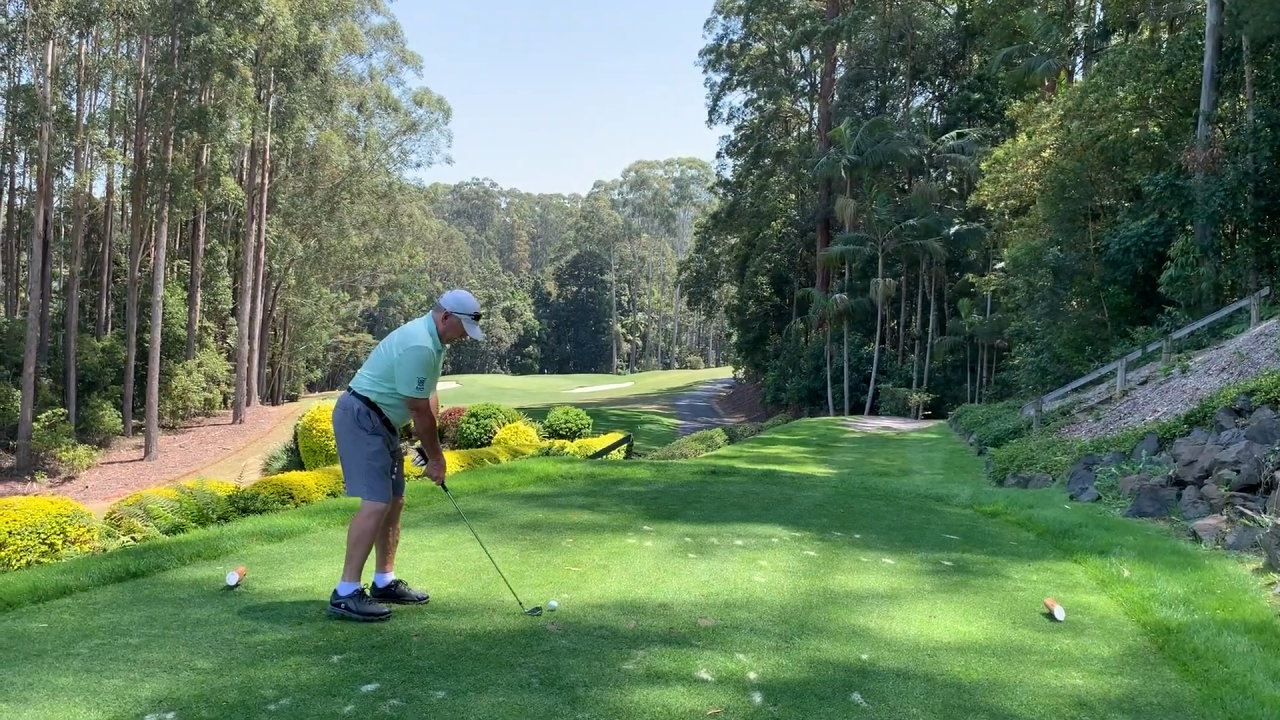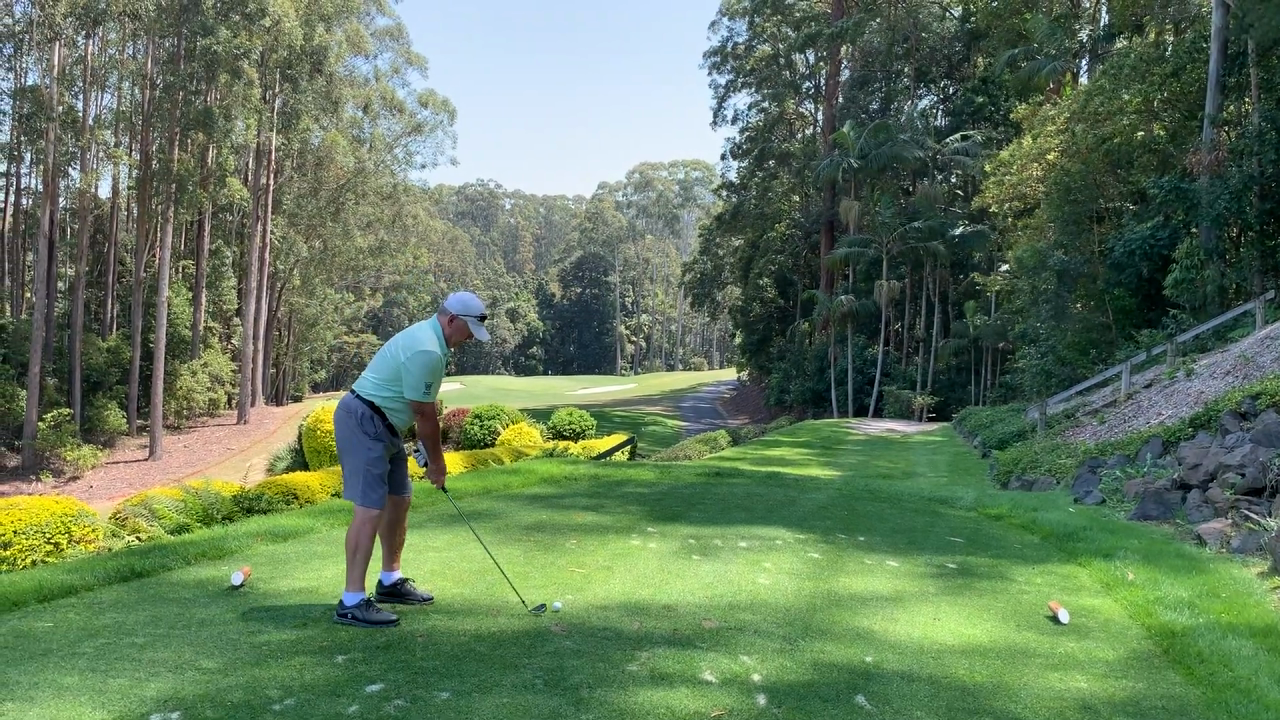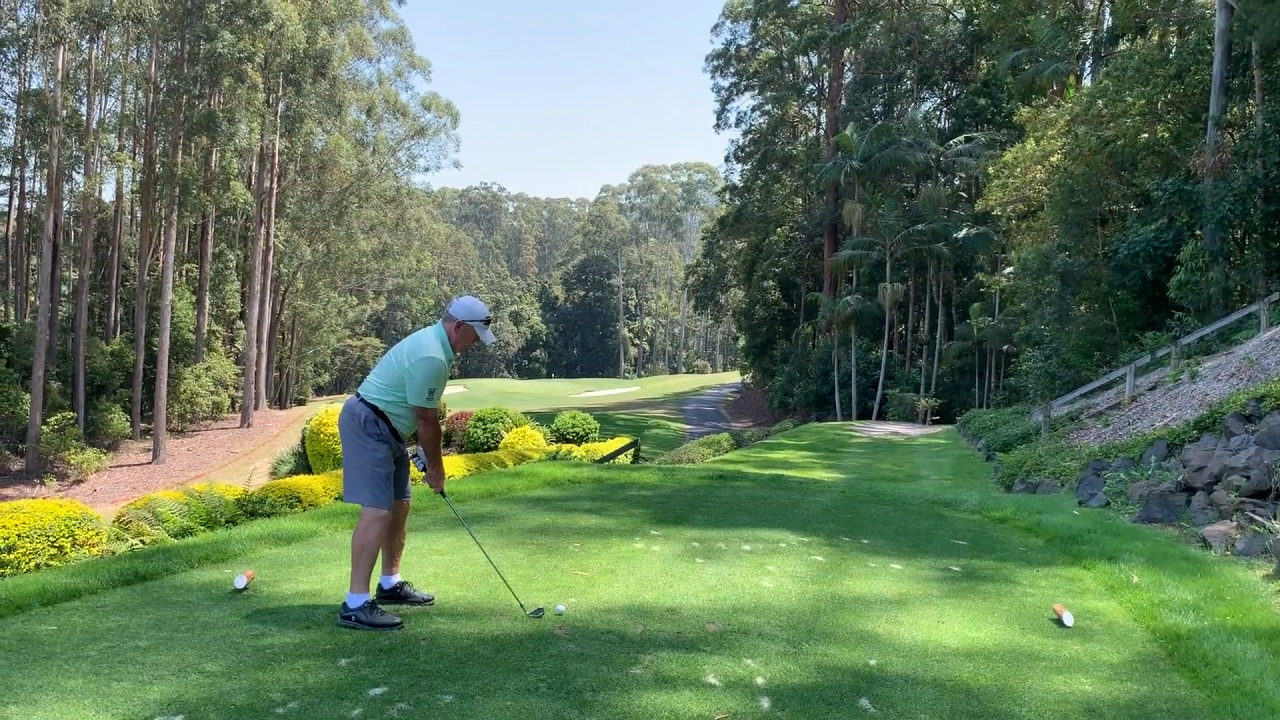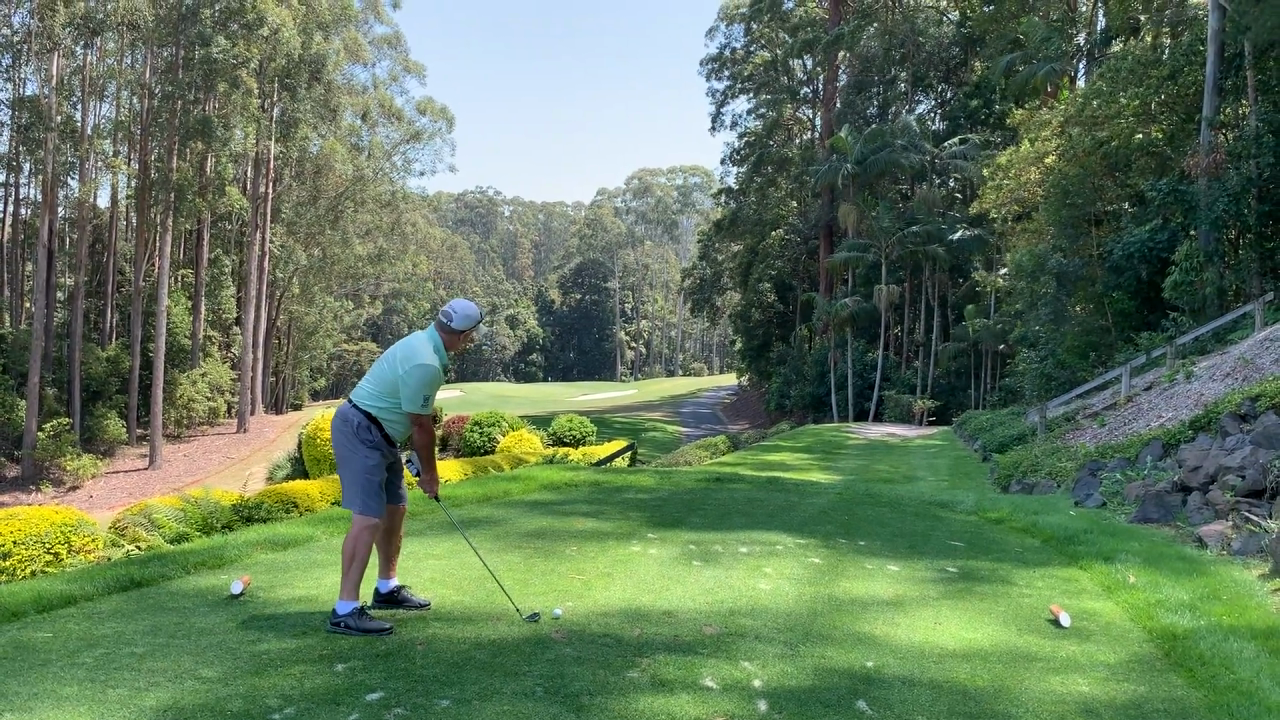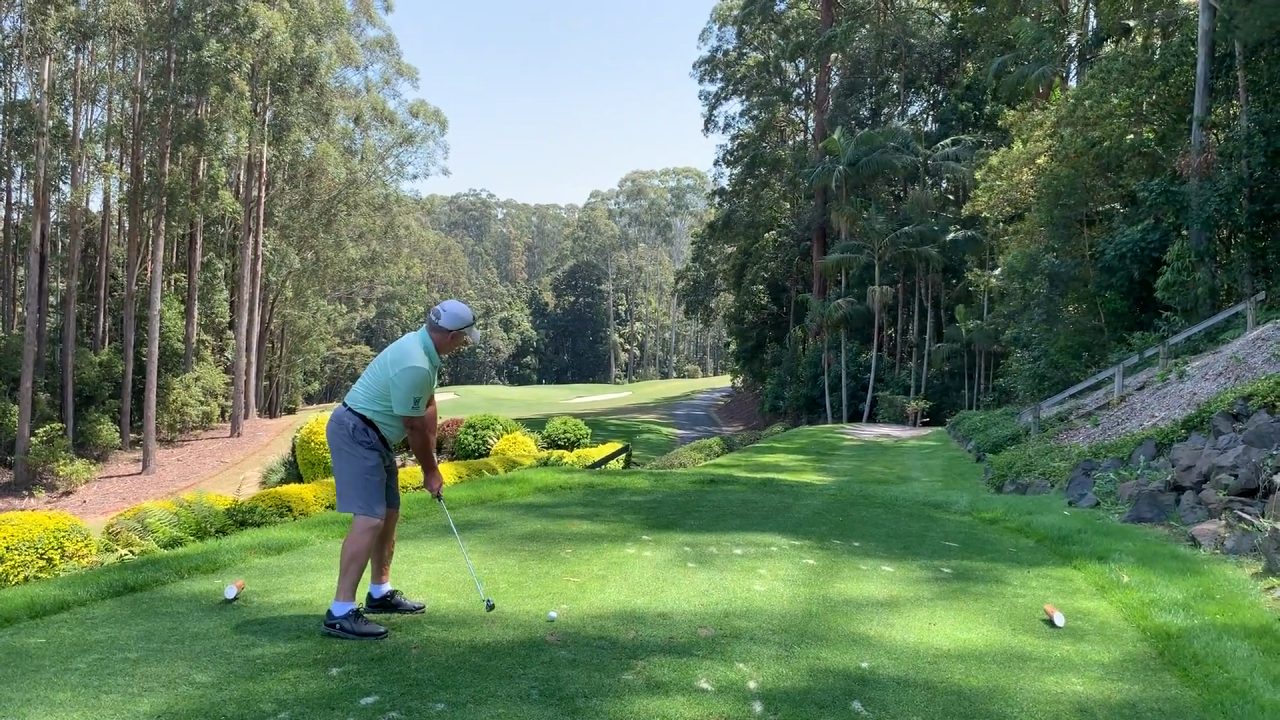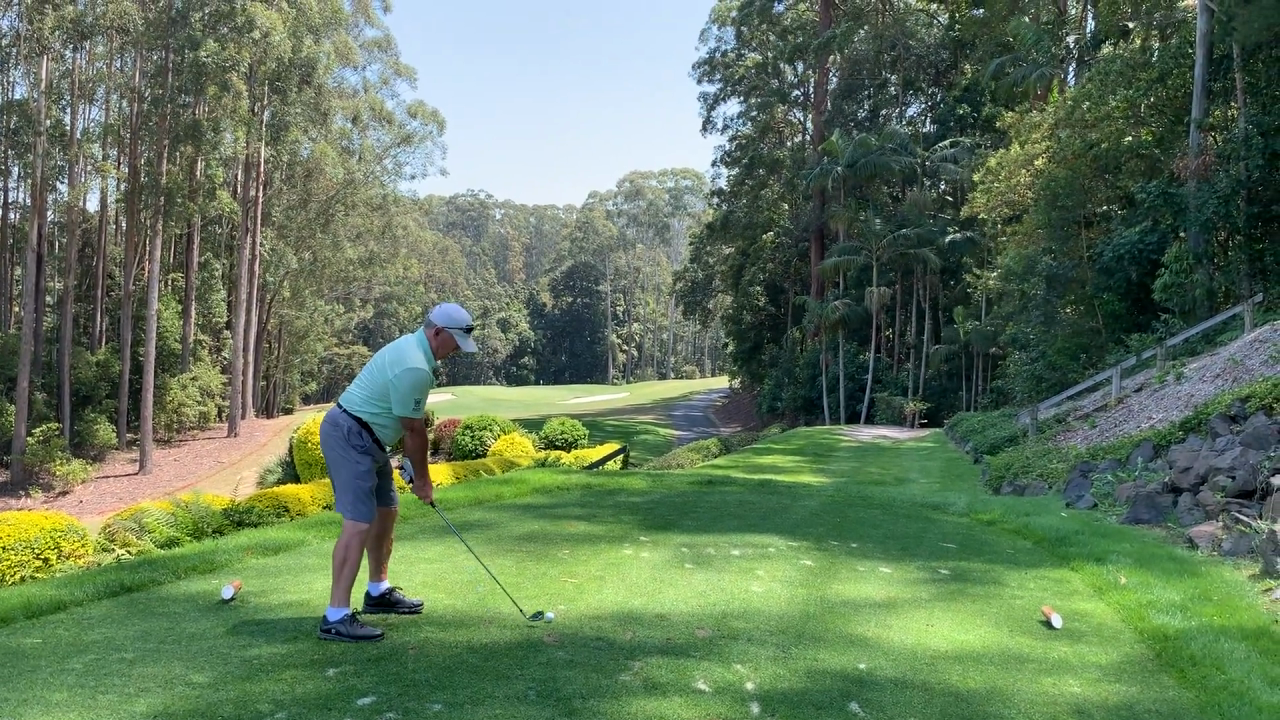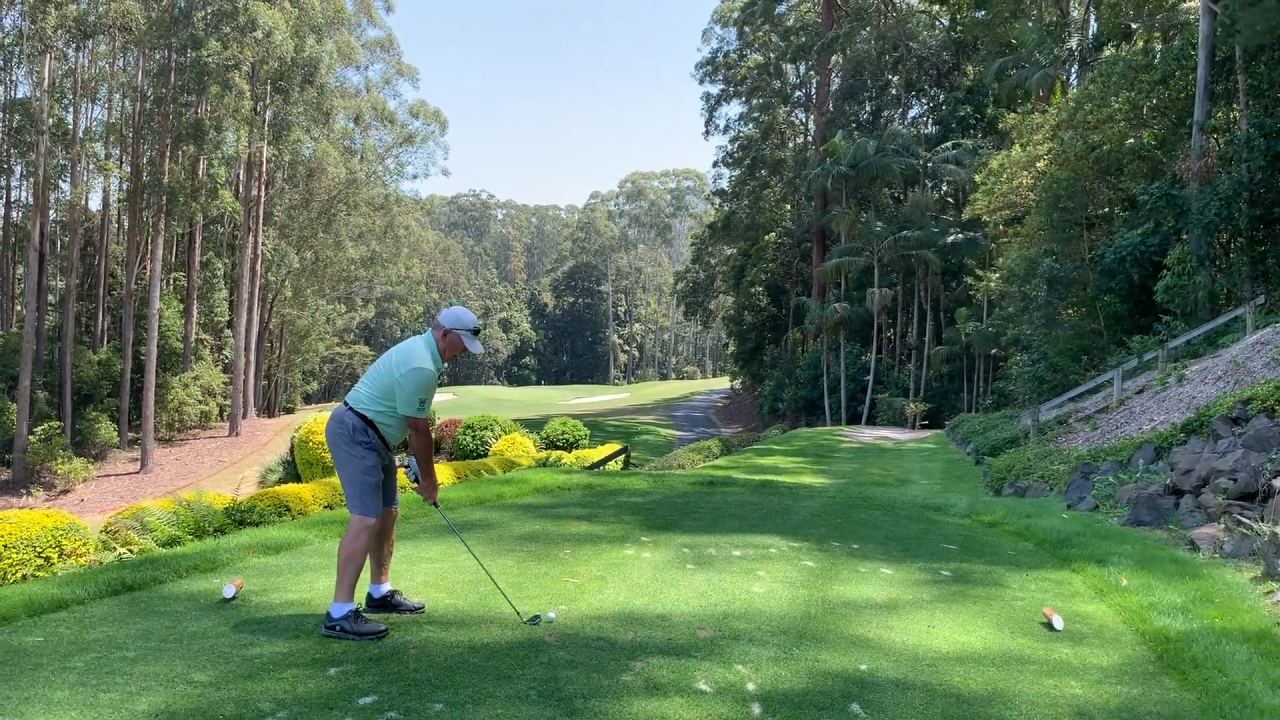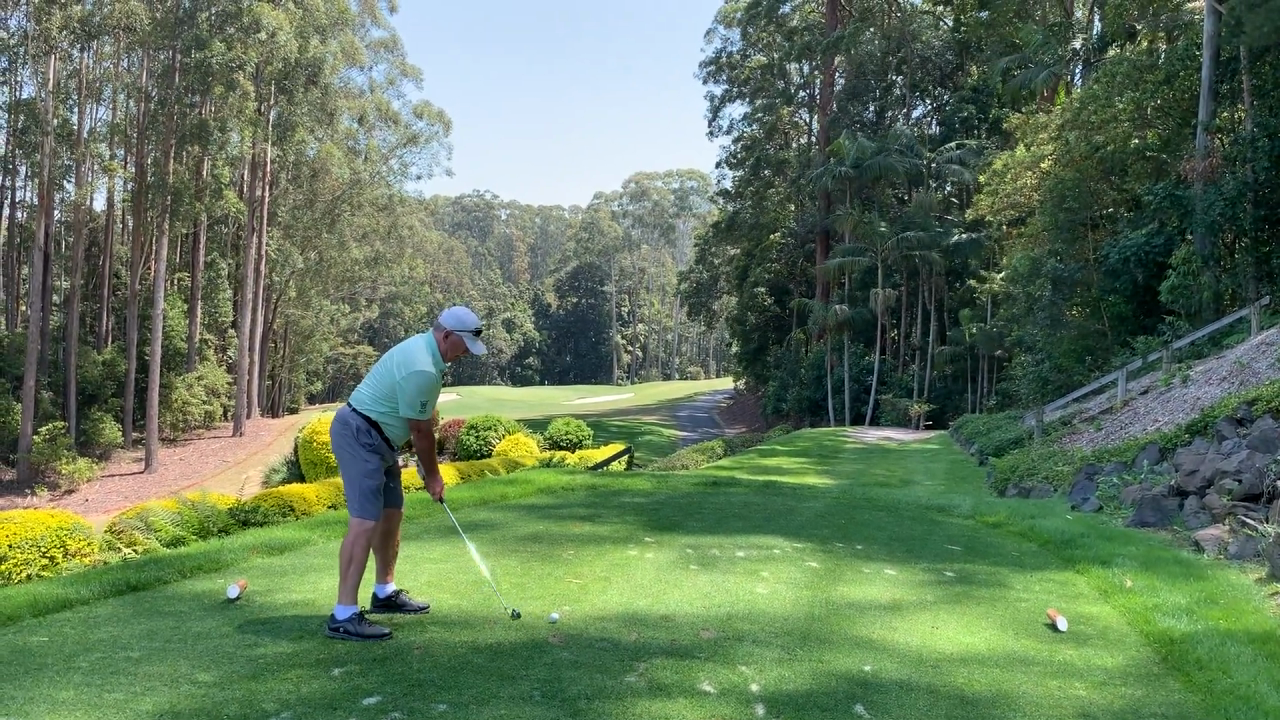
dt=0.4s
person 1, frame 1
left shoulder: (432, 339)
right shoulder: (418, 346)
left elbow: (428, 397)
right elbow: (418, 409)
left wrist: (433, 449)
right wrist: (436, 457)
left hip: (380, 421)
right hip: (361, 418)
left knee: (393, 501)
right knee: (376, 502)
left ankle: (384, 582)
right ankle: (347, 591)
person 1, frame 2
left shoulder: (433, 338)
right shoulder: (426, 350)
left elbow: (425, 408)
right elbow: (424, 414)
left wrist: (426, 447)
right wrist: (437, 461)
left hip: (382, 424)
right hip: (363, 422)
left knee: (398, 499)
right knee: (371, 508)
left ankle: (390, 580)
right ankle: (351, 602)
person 1, frame 3
left shoulder: (434, 341)
right shoulder: (430, 357)
left elbow: (426, 415)
right elbow: (426, 418)
left wrist: (426, 452)
right wrist: (436, 467)
left hip: (385, 428)
right hip: (368, 425)
left knee: (399, 505)
right knee: (377, 511)
left ankle: (390, 583)
right ankle: (356, 604)
person 1, frame 4
left shoulder: (425, 343)
right shoulder: (425, 364)
left elbow: (420, 420)
right elbow: (422, 425)
left wrist: (420, 459)
right wrist: (430, 473)
left hip: (378, 433)
right hip: (361, 432)
left knee: (394, 509)
right knee: (369, 517)
left ankle: (388, 587)
right ankle: (345, 610)
person 1, frame 5
left shoulder: (421, 347)
right shoulder: (414, 366)
left elbow: (428, 408)
right elbow: (415, 427)
left wrist: (430, 456)
right wrist: (431, 471)
left hip: (371, 436)
right hip: (356, 434)
left knee: (388, 514)
right knee: (369, 519)
left ankle: (380, 593)
right ankle: (341, 612)
person 1, frame 6
left shoulder: (416, 347)
right shoulder: (414, 368)
left elbow: (411, 424)
right elbow: (414, 430)
left wrist: (410, 461)
right wrist: (423, 479)
left hip: (365, 438)
right hip: (350, 436)
left knee: (385, 511)
right knee: (359, 523)
left ankle: (378, 591)
right ankle: (336, 617)
person 1, frame 7
left shoulder: (421, 348)
right shoulder: (420, 368)
left elbow: (416, 423)
right elbow: (419, 429)
left wrist: (415, 459)
right wrist: (429, 479)
left hip: (369, 435)
right hip: (355, 434)
left knee: (386, 513)
right knee: (365, 519)
left ankle: (379, 593)
right ankle: (340, 613)
person 1, frame 8
left shoulder: (425, 347)
right shoulder: (421, 370)
left elbow: (424, 419)
right elbow: (421, 431)
left wrist: (425, 462)
right wrist: (432, 475)
left hip: (375, 437)
right hip: (360, 435)
left knee: (391, 514)
right knee: (365, 521)
left ankle: (385, 593)
right ankle: (344, 616)
